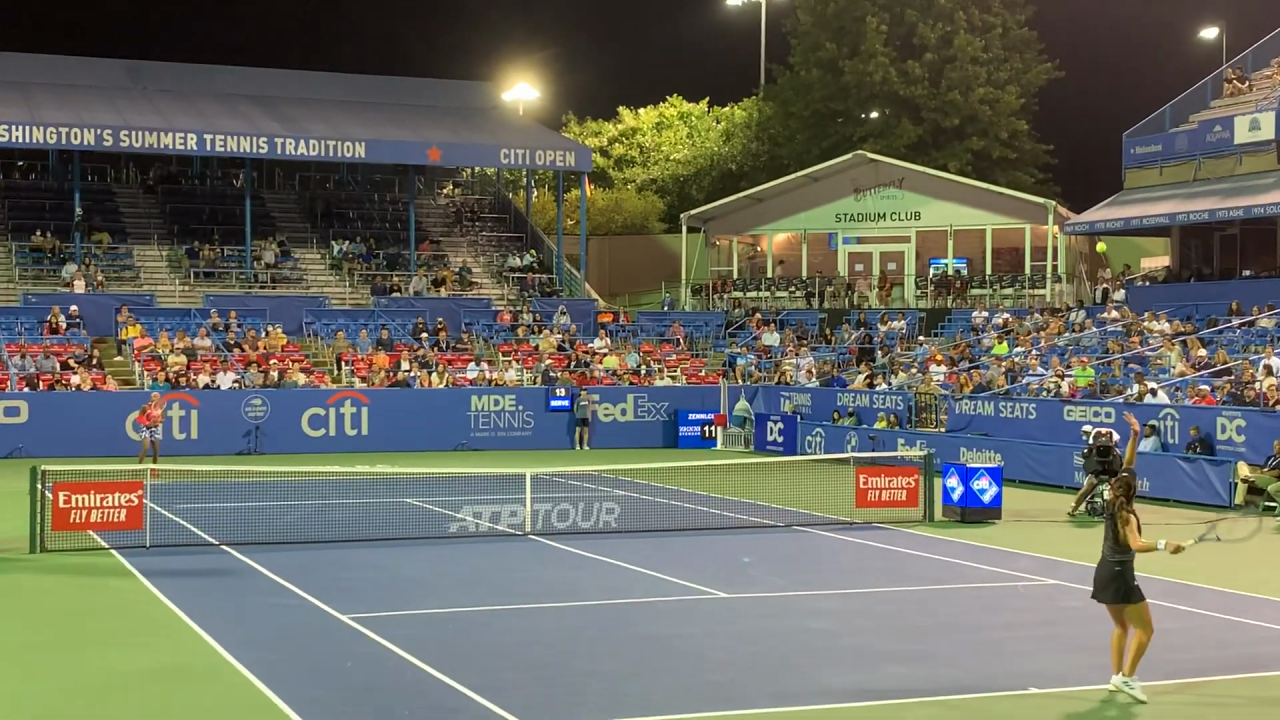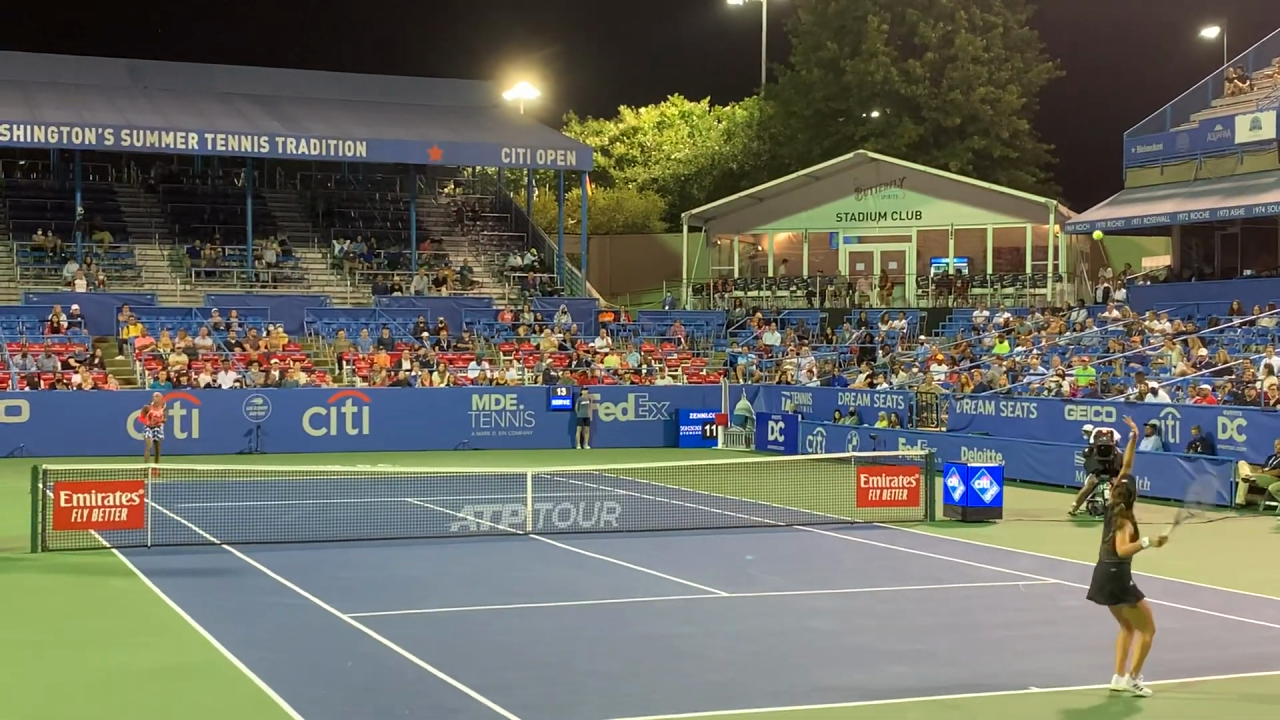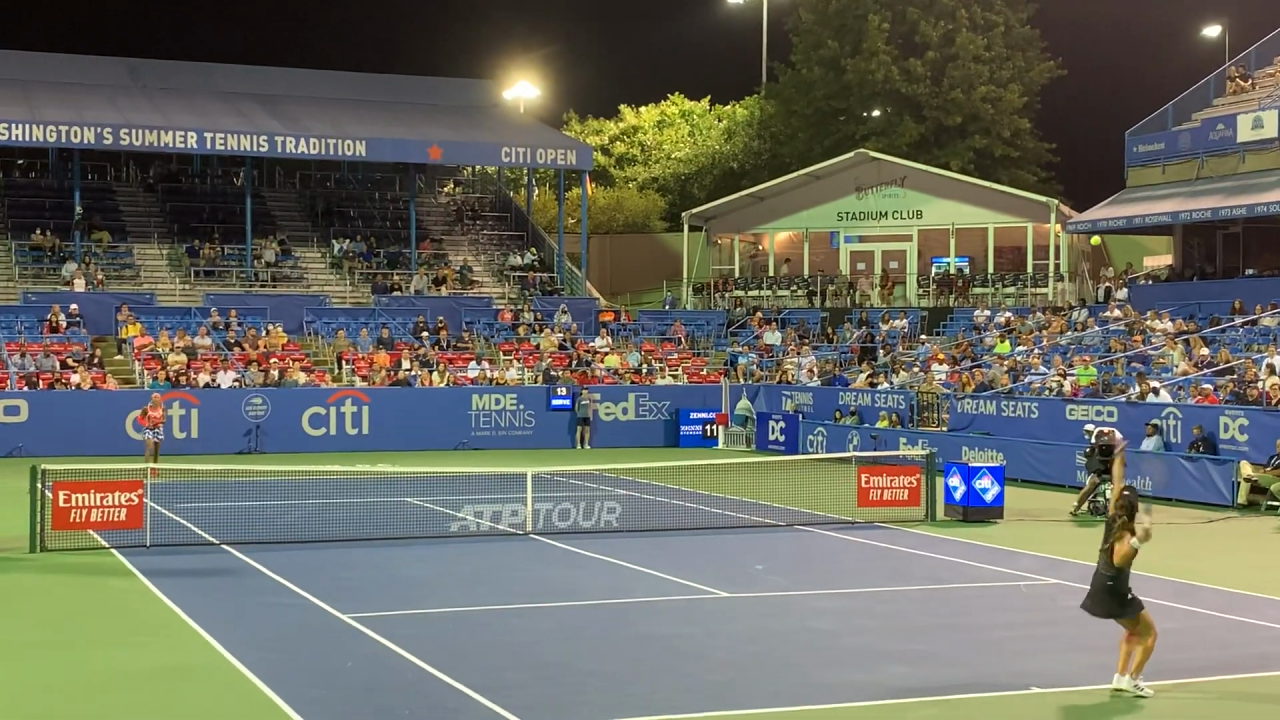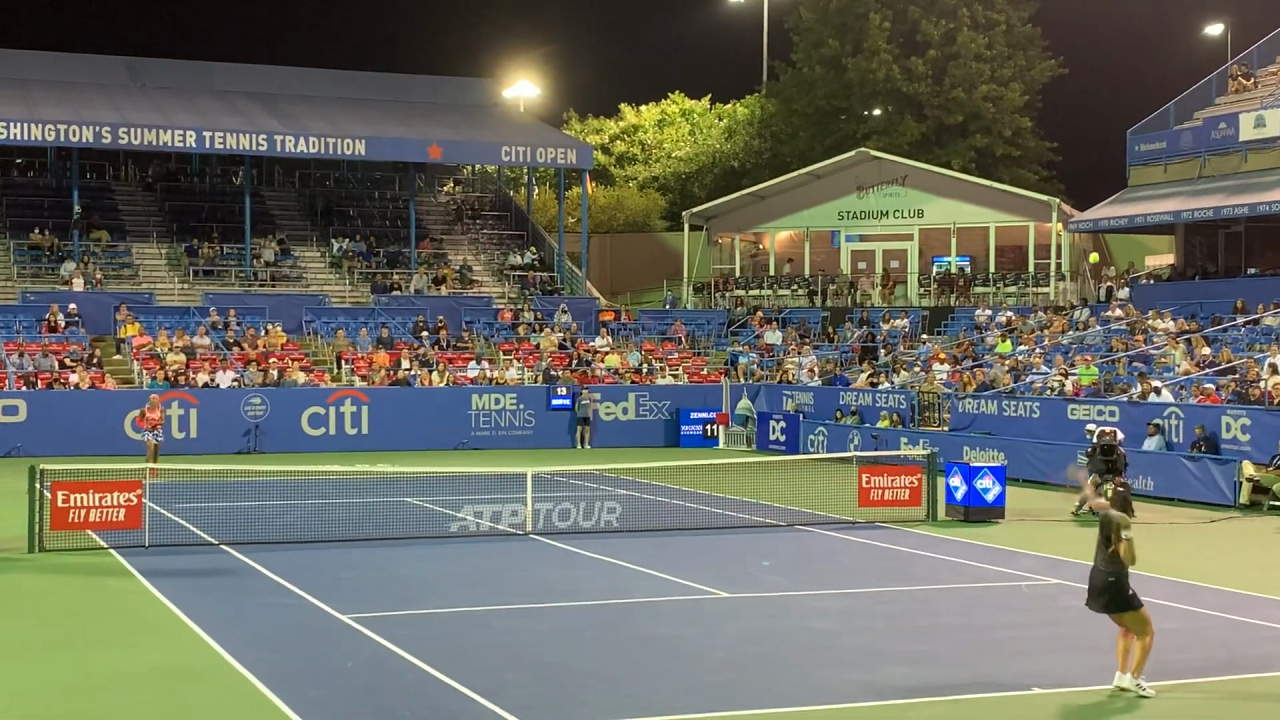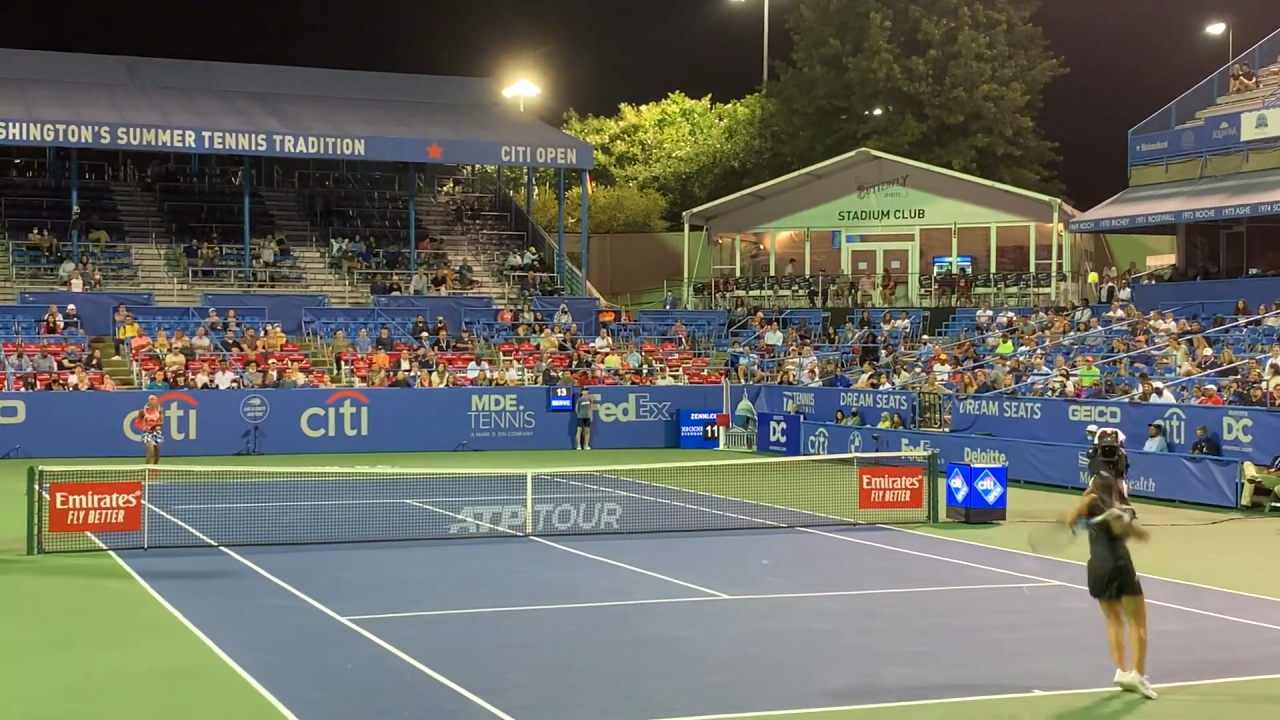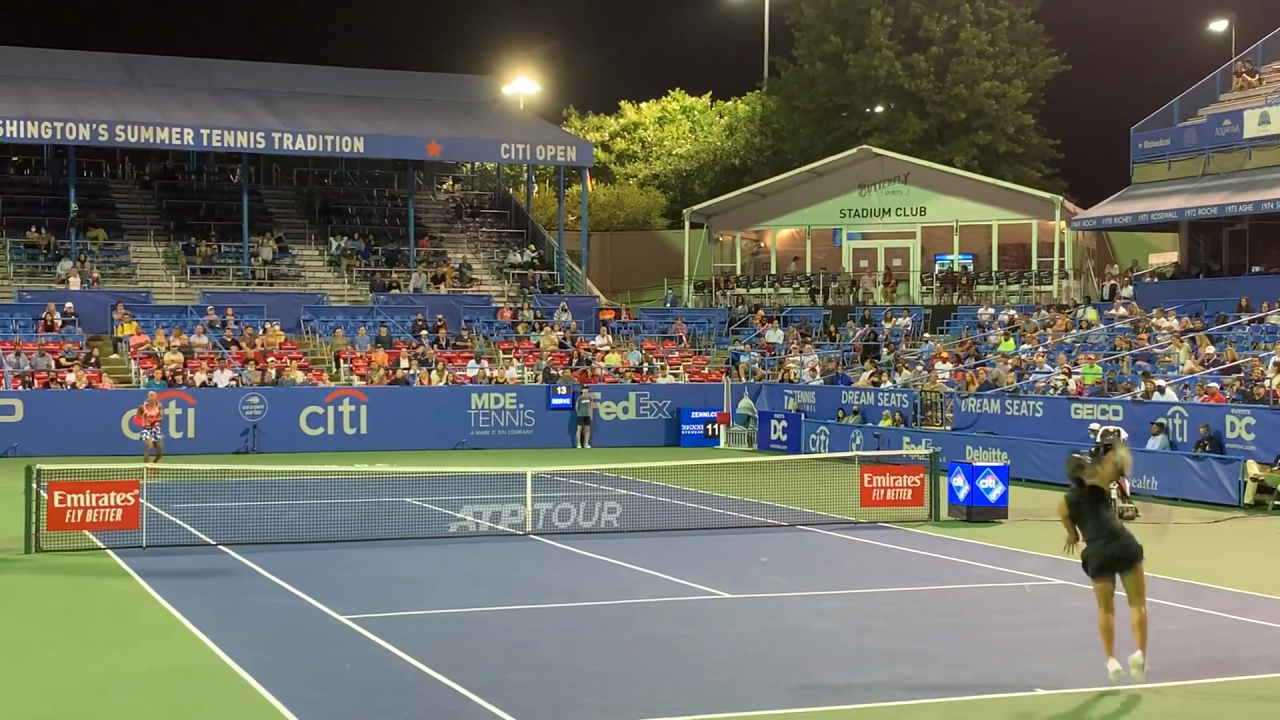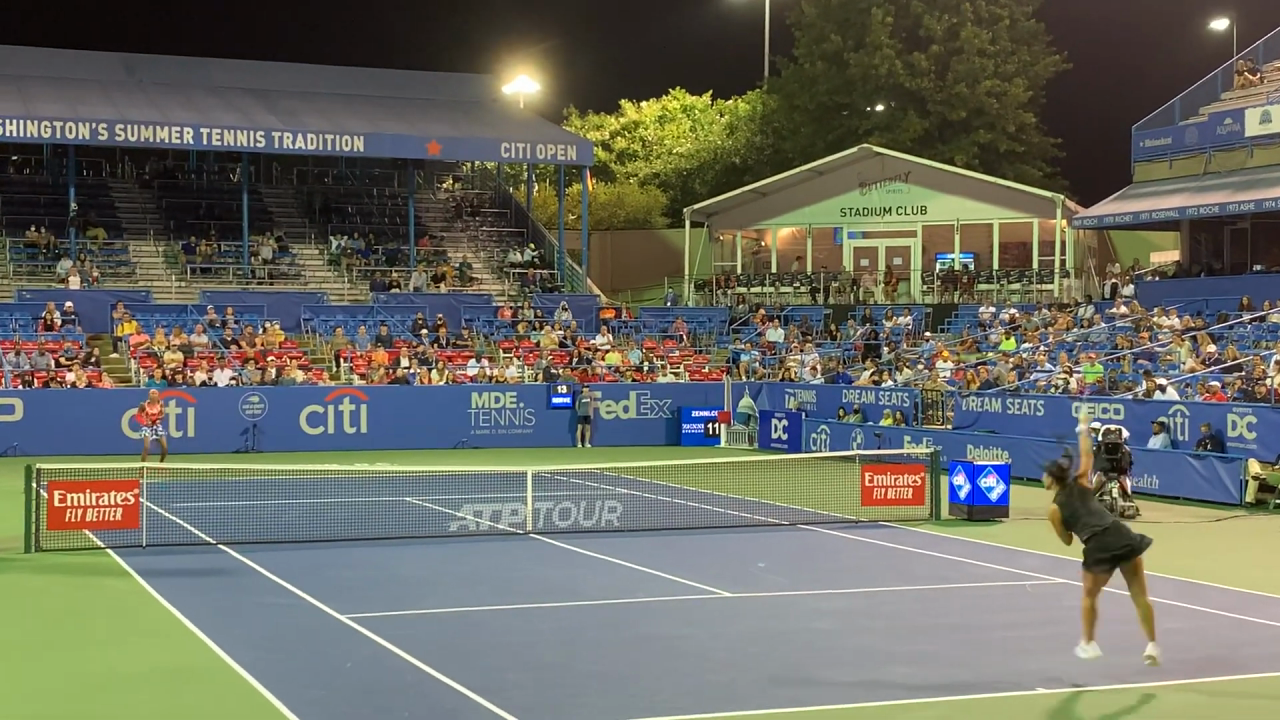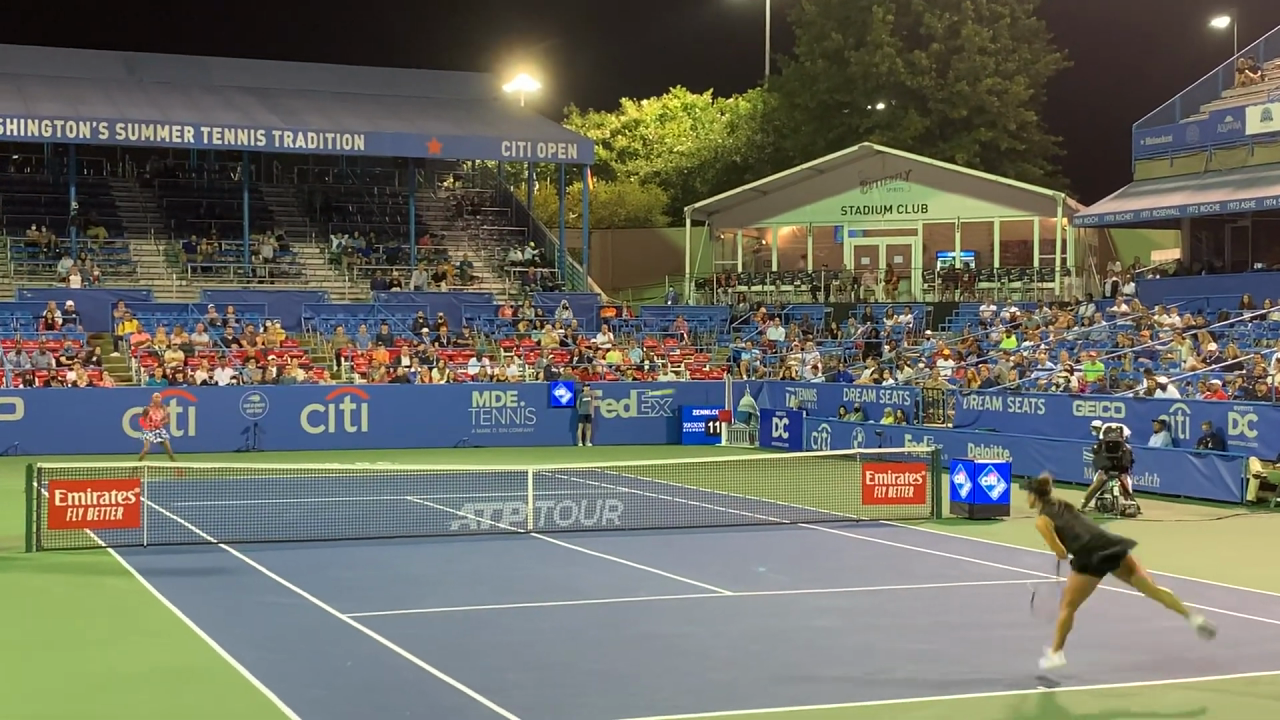
dt=0.1s
person 1, frame 1
left shoulder: (1112, 504)
right shoulder: (1127, 517)
left elbow: (1126, 467)
right elbow: (1137, 545)
right wrist: (1164, 546)
left hip: (1104, 573)
right hip: (1120, 577)
left knee: (1122, 627)
right knee: (1144, 630)
left ankle: (1117, 676)
right ankle: (1126, 677)
person 1, frame 2
left shoulder: (1112, 508)
right shoulder: (1125, 522)
left elbow: (1126, 468)
right elbow: (1123, 550)
right wrist: (1148, 542)
left hip: (1102, 576)
right hip: (1117, 579)
left knee: (1128, 628)
right knee: (1146, 629)
left ankle: (1119, 677)
right ankle: (1131, 678)
person 1, frame 3
left shoulder: (1114, 517)
right shoulder: (1123, 535)
left elbow: (1118, 484)
right elbow: (1119, 561)
left wrist: (1119, 455)
right wrist: (1138, 542)
left hip: (1101, 588)
right hip: (1114, 591)
left knee: (1133, 631)
right knee: (1149, 634)
left ankle: (1121, 677)
right ankle: (1132, 680)
person 1, frame 4
left shoulder: (1107, 518)
right shoulder: (1123, 536)
left elbow: (1095, 503)
right elbow: (1129, 560)
left wrist: (1088, 489)
right wrist: (1127, 533)
left hip: (1098, 583)
right hip: (1114, 586)
left knee: (1127, 629)
right knee: (1145, 633)
left ankle: (1122, 675)
right ankle: (1134, 678)
person 1, frame 5
left shoulder: (1090, 503)
right shoulder: (1117, 514)
left elbow: (1071, 518)
right elbow: (1141, 536)
right wrist: (1124, 519)
left hip: (1097, 572)
right hip: (1120, 571)
left knee: (1115, 623)
right knee: (1138, 626)
left ankle: (1121, 672)
right ankle: (1139, 675)
person 1, frame 6
left shoulder: (1064, 504)
right shoulder: (1096, 487)
left elbow: (1073, 536)
left wrist: (1071, 537)
left hip: (1098, 554)
right hip: (1123, 547)
left knee: (1106, 610)
right knee: (1138, 605)
right ankle: (1139, 654)
person 1, frame 7
left shoulder: (1055, 509)
right shoulder: (1080, 484)
left elbow: (1068, 541)
right elbow: (1087, 457)
right wrist: (1084, 429)
left hip: (1100, 551)
right hip: (1122, 535)
left knee: (1089, 597)
right knee: (1140, 597)
left ankle: (1089, 644)
right ankle: (1152, 645)
person 1, frame 8
left shoulder: (1042, 520)
right shoulder: (1059, 504)
left elbow: (1061, 553)
left wrist: (1060, 553)
left hip: (1090, 557)
right hip: (1109, 546)
left knee: (1067, 606)
right knee: (1150, 589)
